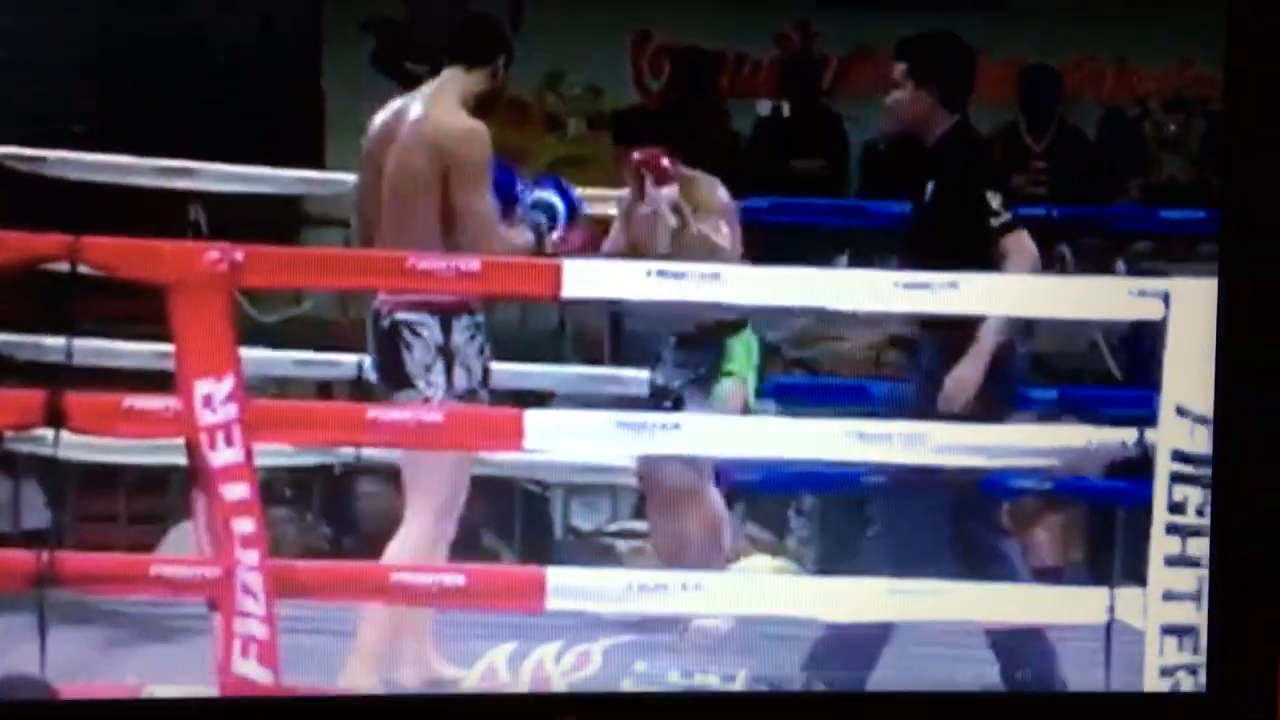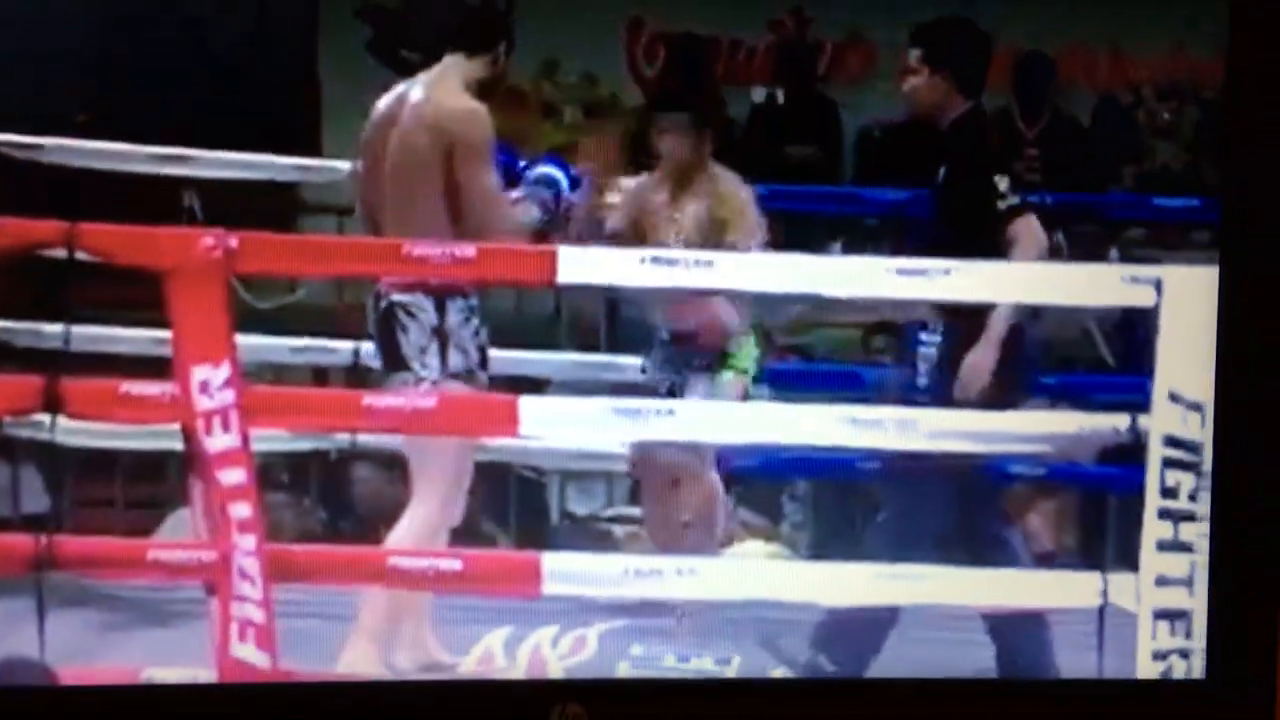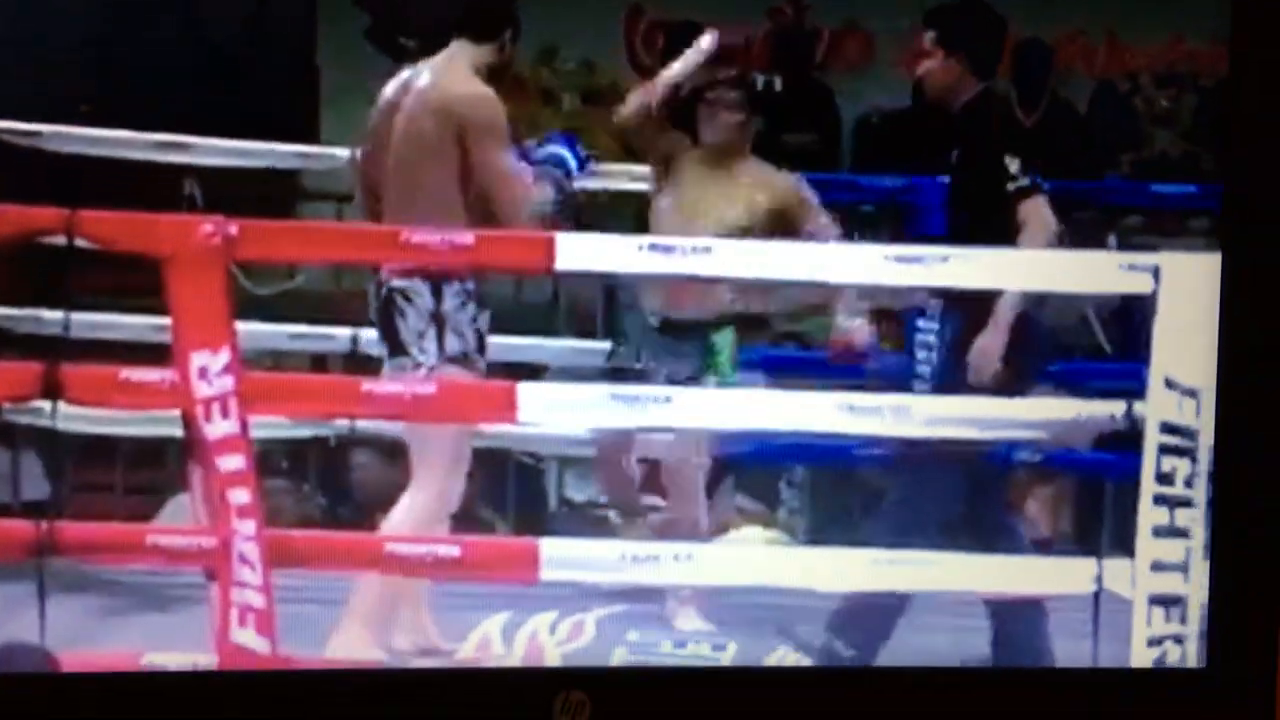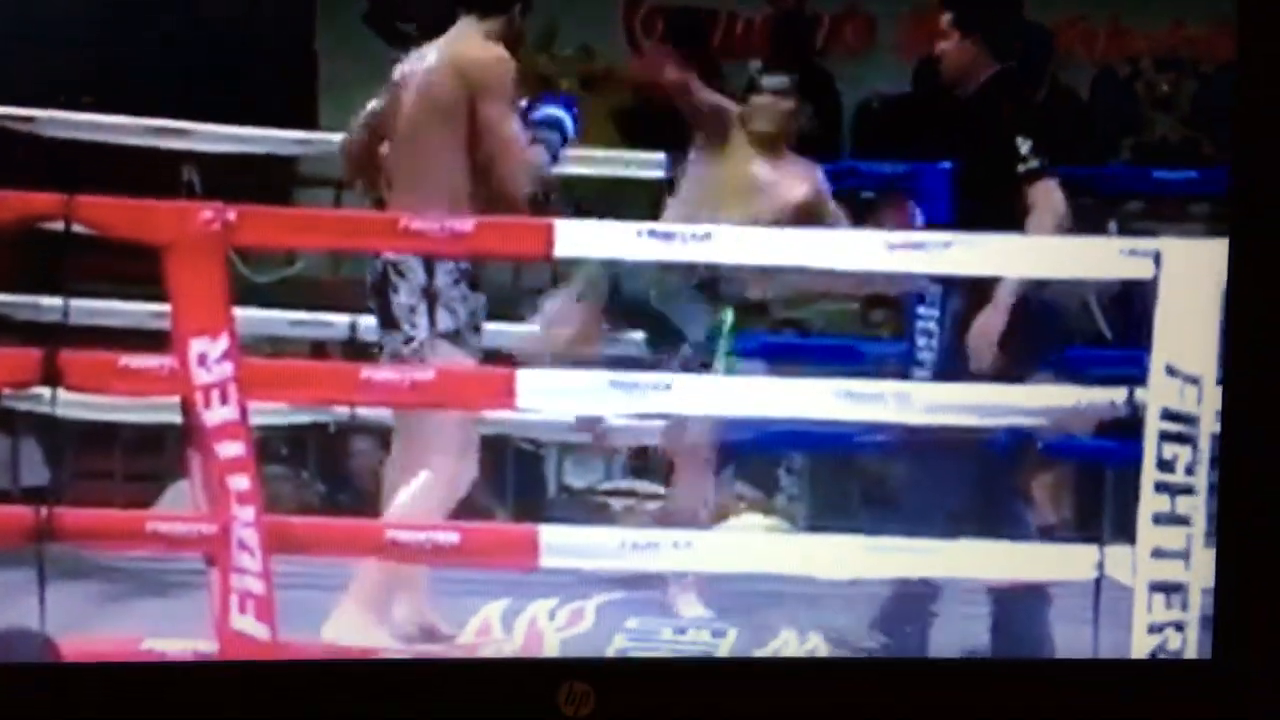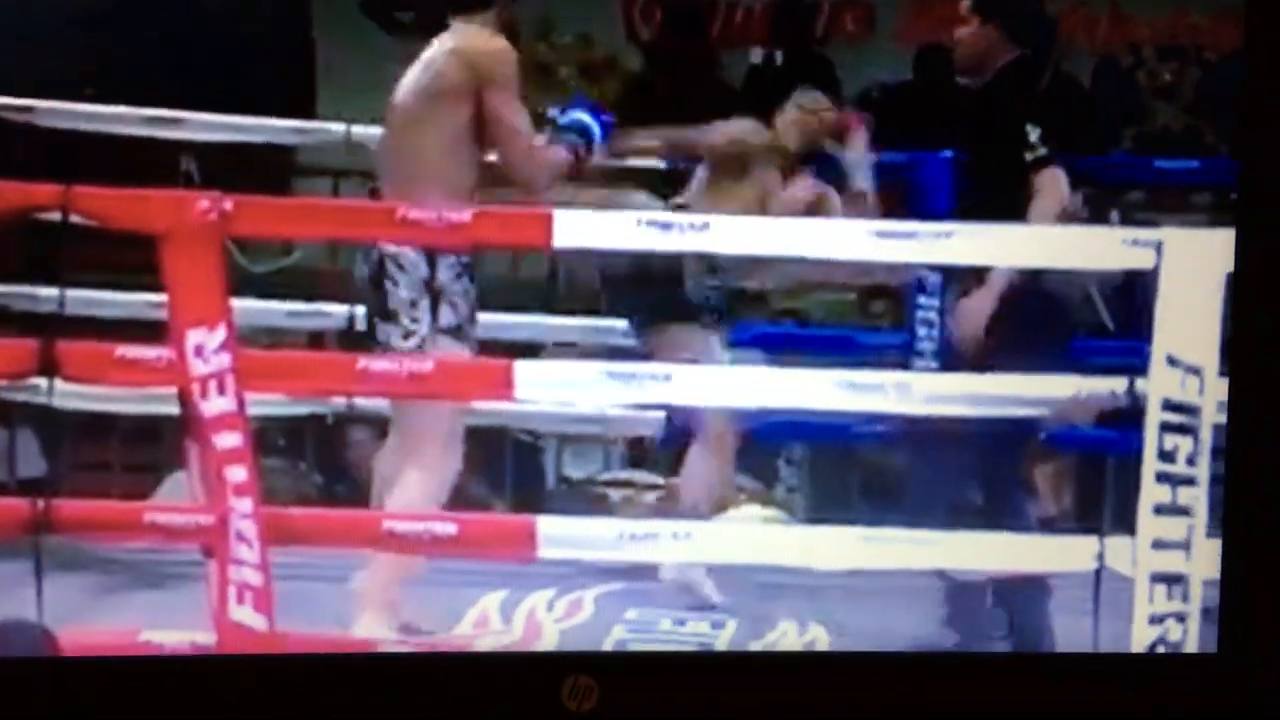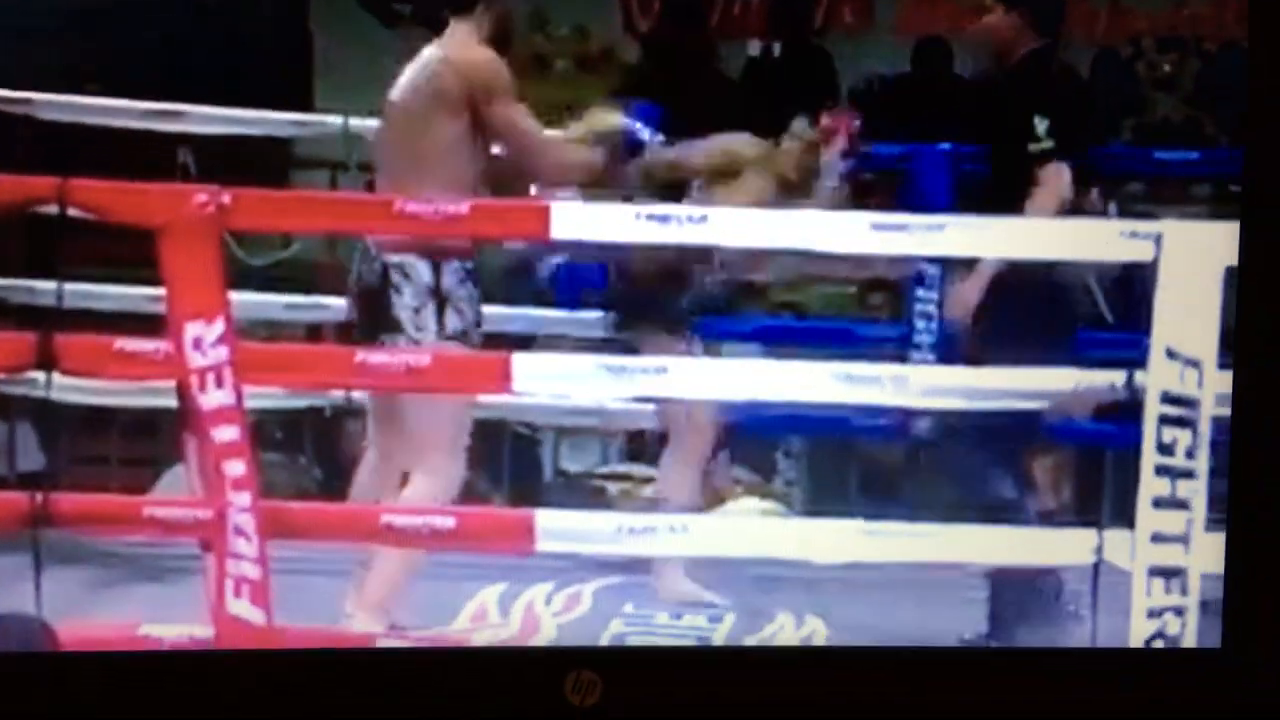
dt=0.1s
person 1, frame 1
left shoulder: (965, 164)
right shoulder: (947, 163)
left elbow: (1022, 257)
left wrist: (974, 358)
left hip: (968, 368)
right hip: (956, 363)
left knee: (903, 522)
right knee: (971, 525)
left ankle: (833, 674)
right ankle: (1033, 674)
person 1, frame 2
left shoulder: (975, 148)
right shoulder: (961, 147)
left elbow: (1030, 241)
left wrist: (989, 344)
left hip: (980, 356)
right hip: (969, 350)
left knee: (916, 506)
right knee: (975, 512)
left ankle: (837, 656)
right ankle: (1027, 663)
person 1, frame 3
left shoulder: (986, 128)
right shoulder: (975, 127)
left elbow: (1040, 224)
left wrist: (996, 327)
left hip: (991, 342)
right hip: (982, 341)
left knee: (923, 491)
right knee: (984, 499)
left ankle: (852, 643)
right ankle: (1023, 651)
person 1, frame 4
left shoulder: (998, 111)
right shoulder: (987, 111)
left elbow: (1049, 207)
left wrist: (997, 308)
left hip: (1000, 322)
right hip: (994, 315)
left knee: (939, 471)
right knee: (991, 483)
left ankle: (903, 629)
right ankle: (1022, 638)
person 1, frame 5
left shoulder: (1013, 97)
right shoulder: (1006, 95)
left elbow: (1053, 194)
left wrist: (989, 289)
left hip: (1011, 309)
right hip: (1017, 306)
left knee: (949, 456)
right knee: (997, 468)
right ankle: (1025, 631)
person 1, frame 6
left shoulder: (1033, 85)
right shoulder: (1039, 83)
left elbow: (1054, 188)
left wrist: (979, 275)
left hip: (1018, 299)
right hip: (1025, 297)
left knee: (969, 444)
right knee: (998, 452)
left ankle: (1032, 612)
right ankle: (1021, 621)
person 2, frame 1
left shoulder: (385, 120)
right shoulder: (462, 132)
right elbow: (485, 253)
right wrist: (538, 226)
left hip: (395, 317)
right hip: (439, 325)
left knee: (437, 500)
right knee: (428, 516)
left ankle: (419, 654)
right ankle: (361, 675)
person 2, frame 2
left shoulder: (390, 106)
right shoulder: (465, 114)
right elbow: (492, 231)
right wrist: (540, 200)
left hip: (397, 300)
right hip: (437, 306)
left knee: (438, 484)
right knee: (435, 498)
left ankle: (414, 639)
right ankle: (359, 658)
person 2, frame 3
left shoulder: (400, 89)
right shoulder: (472, 98)
left elbow: (370, 187)
right elbow: (519, 212)
right wrist: (556, 172)
left hip: (404, 286)
right hip: (438, 294)
left knee: (432, 471)
right knee: (437, 485)
left ankle: (410, 623)
right ankle: (356, 634)
person 2, frame 4
left shoulder: (415, 64)
right shoulder: (488, 61)
left elbow: (355, 154)
right elbow: (515, 181)
right wrist: (548, 136)
left hip: (402, 263)
right hip: (433, 269)
left knee: (417, 446)
right knee: (451, 463)
left ankle: (408, 603)
right ankle: (355, 612)
person 2, frame 5
left shoulder: (429, 65)
right shoulder: (485, 53)
right elbow: (528, 170)
right wrist: (577, 145)
left hip: (389, 261)
right hip: (423, 267)
left knee: (409, 440)
right knee: (434, 462)
left ankle: (376, 598)
right ankle: (366, 615)
person 2, frame 6
left shoulder: (427, 68)
right shoulder: (476, 63)
right elbow: (546, 164)
right wrist: (613, 147)
left hip: (383, 264)
right hip: (428, 270)
left knee: (390, 445)
right knee: (439, 466)
left ankle: (364, 597)
right ankle: (366, 619)
person 3, frame 1
left shoulder: (706, 192)
right shoulder: (634, 203)
left elbow: (721, 261)
left wrist: (675, 215)
left hip: (720, 346)
right hip: (679, 348)
left knee: (687, 470)
right knee: (654, 475)
person 3, frame 2
left shoulder: (728, 193)
right shoulder: (642, 192)
left wrist: (726, 321)
left hip: (719, 351)
right hip: (669, 346)
left knee: (692, 459)
right knee: (651, 470)
person 3, frame 3
left shoulder: (777, 188)
right shoulder: (674, 159)
right elbow: (630, 119)
left wrist: (849, 312)
right wrist: (691, 61)
left hip: (704, 343)
right hip: (648, 330)
left knee: (683, 466)
right knee: (610, 450)
left ankle: (683, 599)
right ankle: (644, 531)
person 3, frame 4
left shoulder: (806, 181)
right shoulder: (723, 127)
right elbow: (687, 91)
right wrist: (668, 71)
left hip: (704, 305)
right hip: (657, 266)
left knee: (696, 447)
left ankle: (684, 585)
person 3, frame 5
left shoulder: (813, 192)
right shoulder: (750, 142)
right elbow: (690, 141)
right wrist: (620, 144)
left hip: (691, 294)
right hip: (661, 265)
left knee: (720, 428)
left ankle: (683, 557)
person 3, frame 6
left shoulder: (805, 205)
right shoulder: (744, 153)
right elbow: (671, 163)
left wrist: (831, 170)
left hip: (672, 301)
right hip: (649, 276)
left knee: (697, 436)
left ankle: (669, 572)
